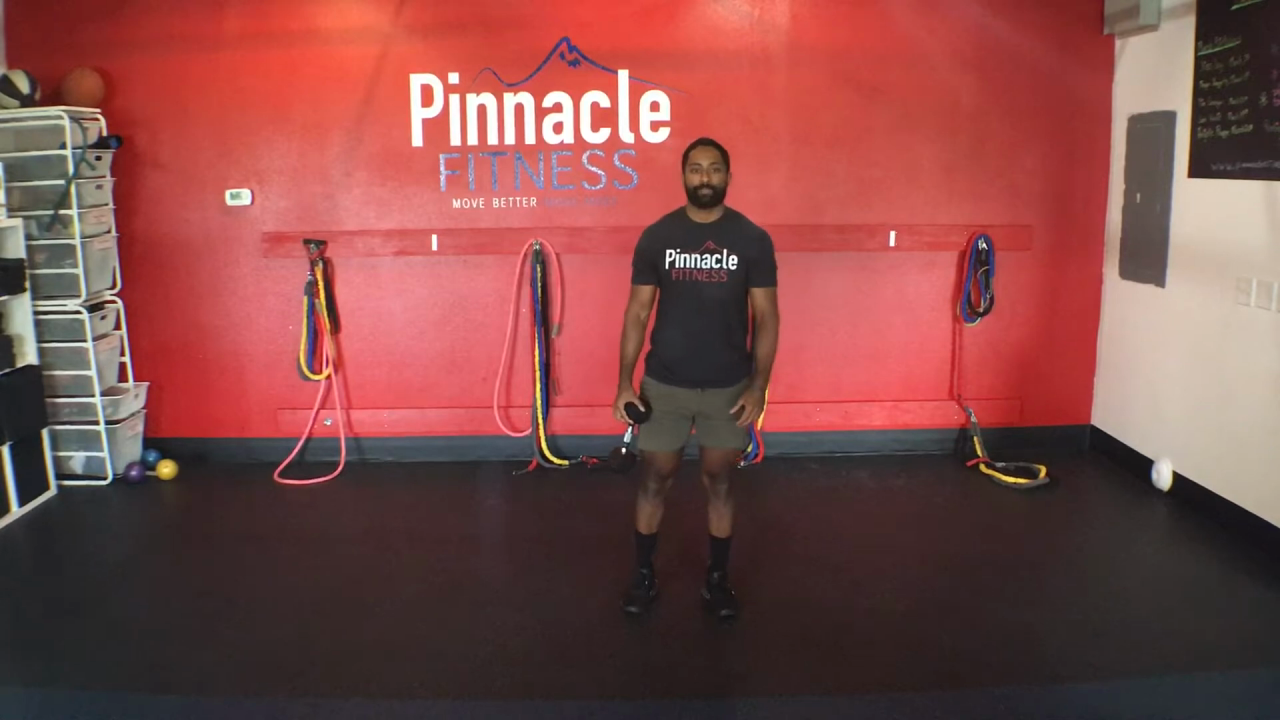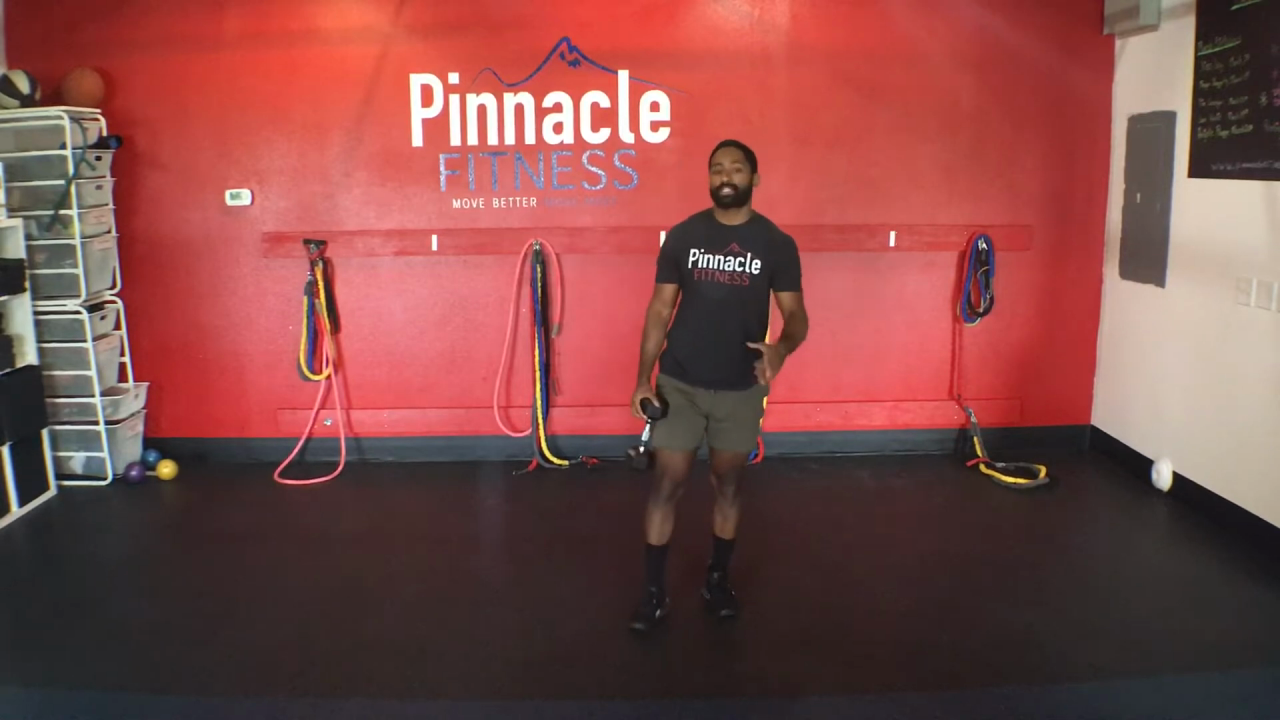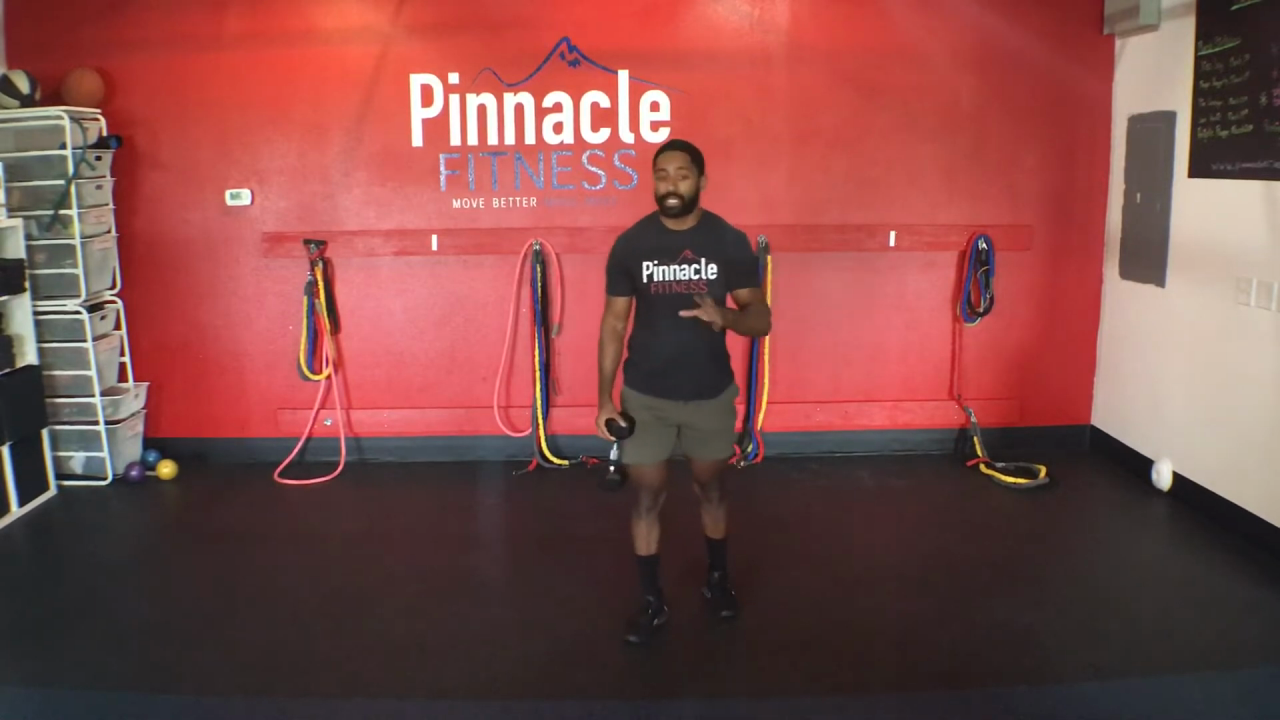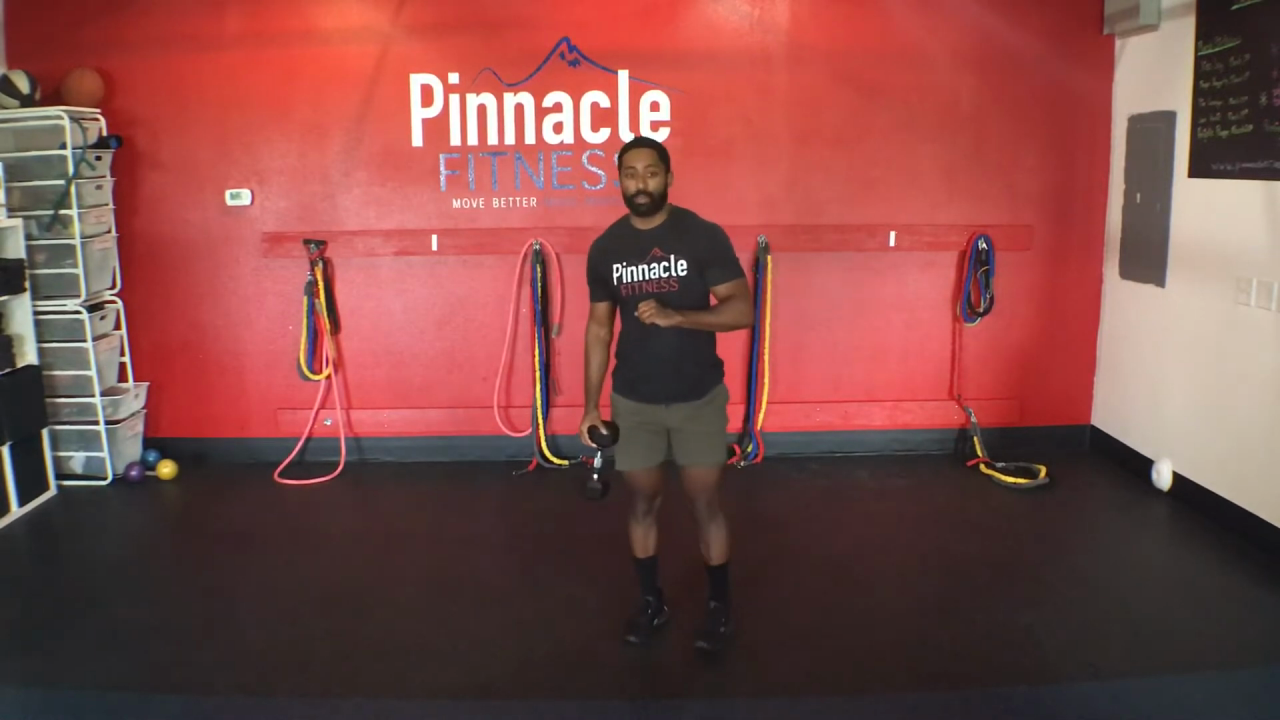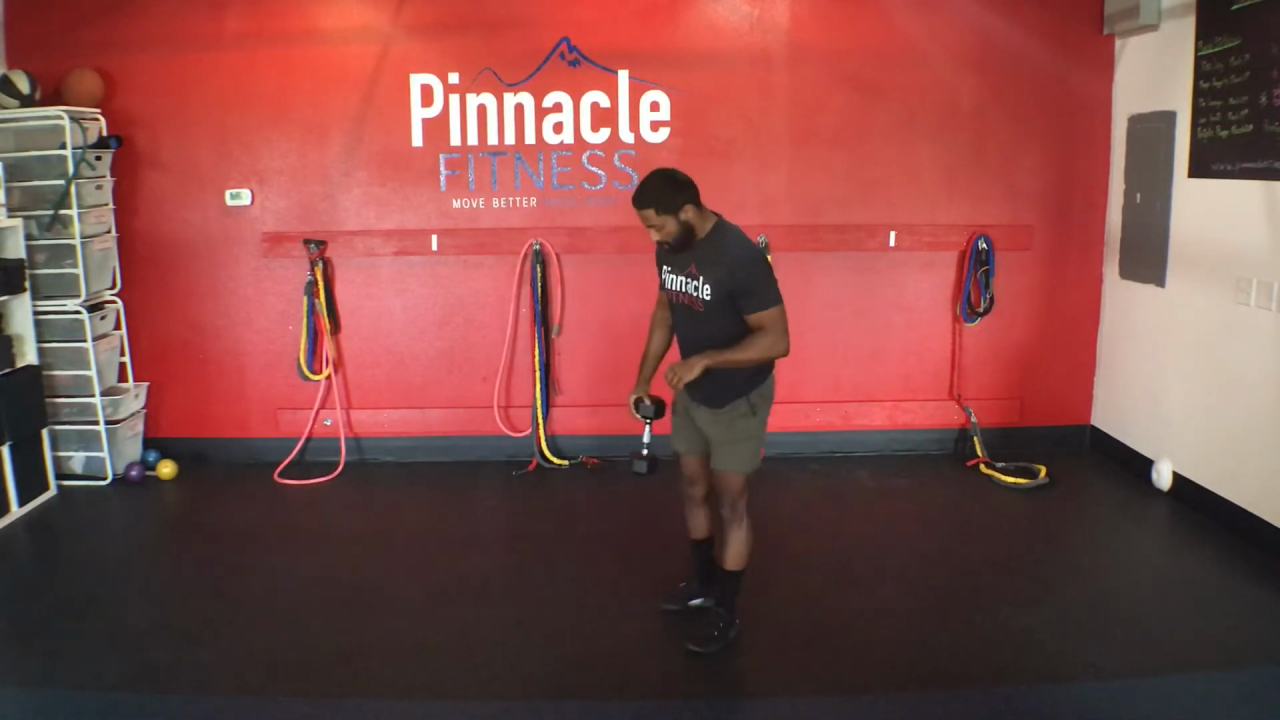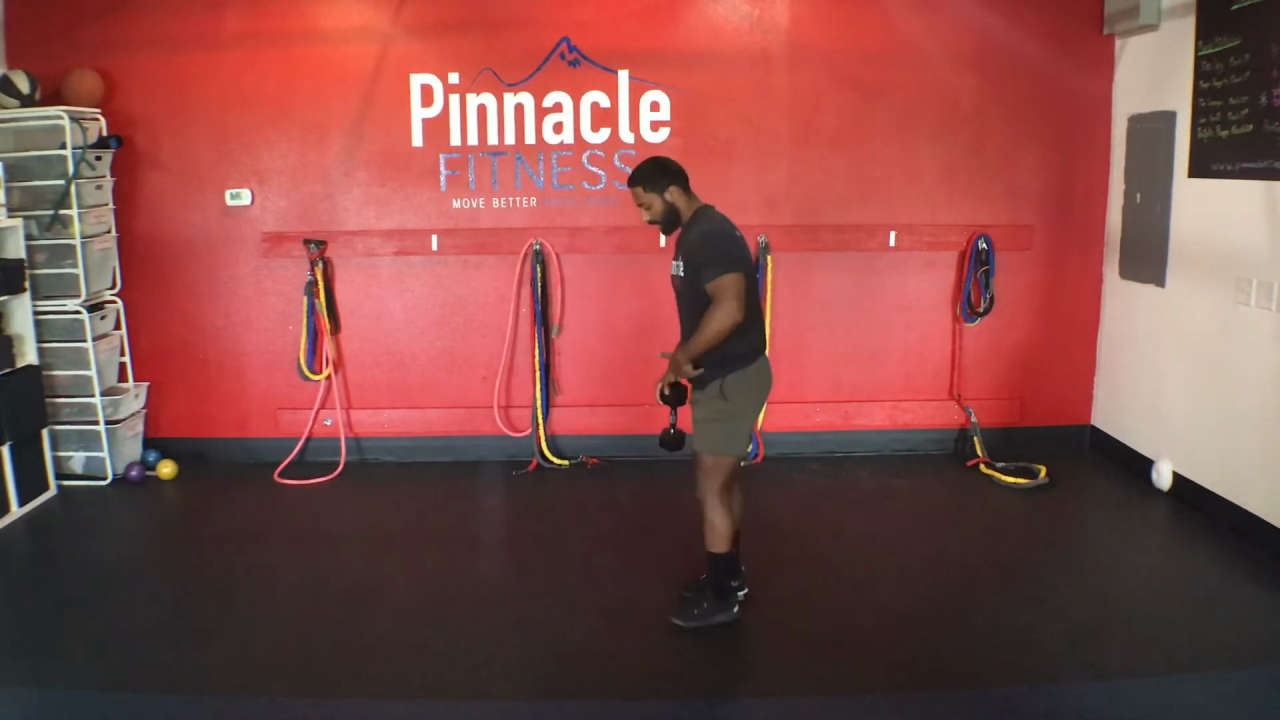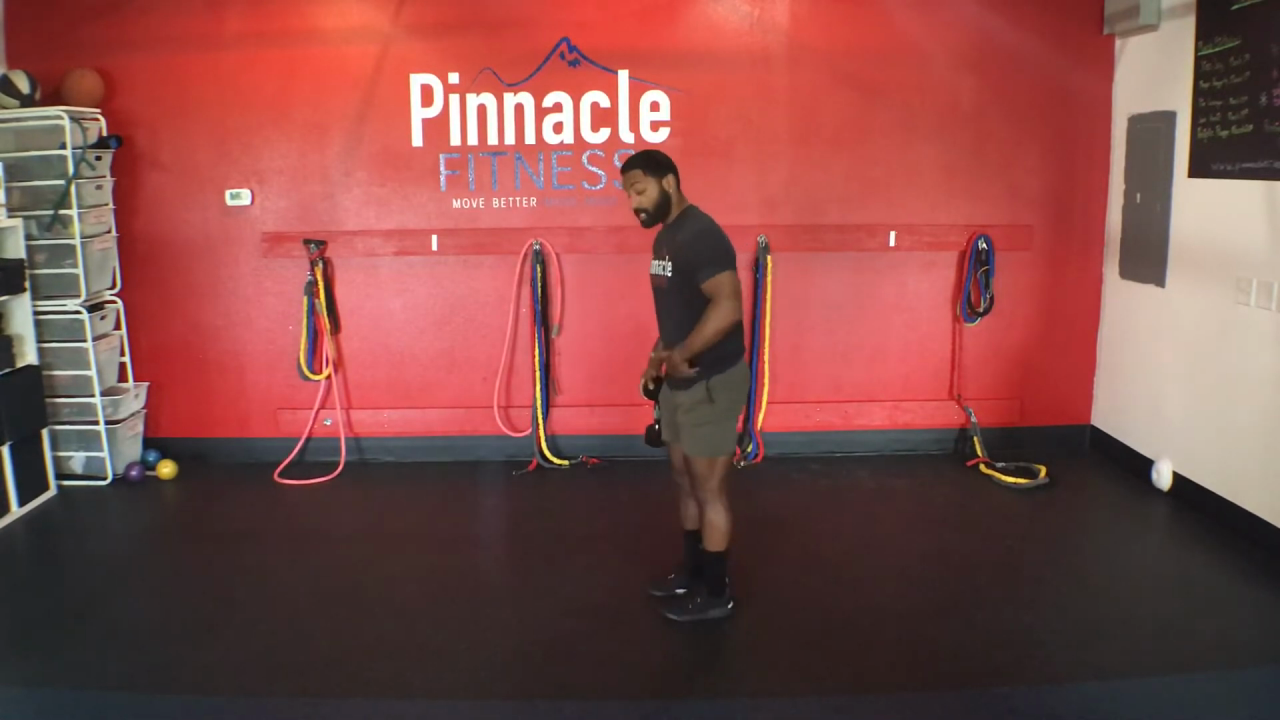
dt=0.7s
person 1, frame 1
left shoulder: (752, 239)
right shoulder: (656, 236)
left elbow: (766, 316)
right elbow: (637, 312)
left wrist: (758, 386)
right wrist: (624, 383)
left hip: (727, 387)
right hip: (664, 384)
left knee: (719, 483)
right knee: (655, 481)
left ankle: (717, 578)
right ankle: (644, 574)
person 1, frame 2
left shoulder: (777, 244)
right shoulder: (682, 236)
left elbow: (796, 316)
right elbow: (660, 309)
left wrist: (780, 348)
right wrist: (644, 378)
left hip: (740, 389)
right hip: (680, 383)
left knee: (727, 485)
right knee: (667, 485)
left ankle: (717, 578)
right ankle: (655, 592)
person 1, frame 3
left shoulder: (730, 242)
right shoulder: (630, 244)
left elbow: (760, 317)
right elbow: (614, 322)
left wrist: (724, 316)
right wrist: (605, 397)
left hip: (711, 394)
right hip: (645, 395)
left knee: (710, 489)
right knee: (648, 497)
left ankle: (717, 576)
right ankle: (652, 600)
person 1, frame 4
left shoulder: (704, 237)
right shoulder: (605, 248)
left elbow: (742, 310)
right elbow: (599, 327)
left wrist: (674, 315)
right wrist: (591, 405)
left hip: (698, 397)
right hip: (633, 400)
left knee: (705, 502)
right knee: (643, 501)
left ankle: (720, 603)
right ankle: (651, 602)
person 1, frame 5
left shoulder: (741, 258)
right shoulder: (670, 248)
left elbow: (776, 340)
left wrist: (705, 360)
right wrist: (644, 378)
left hip: (738, 400)
right hip: (691, 394)
left knee: (730, 504)
right knee: (693, 489)
left ankle: (725, 612)
right ankle: (703, 581)
person 1, frame 6
left shoulder: (710, 236)
right shoulder: (692, 233)
left elbow: (730, 308)
left wrist: (686, 356)
right wrist: (678, 366)
left hip: (733, 380)
right hip: (716, 377)
left knee: (710, 489)
right knee: (721, 482)
left ankle: (721, 596)
right ankle: (729, 574)
person 1, frame 7
left shoulder: (700, 236)
right shoulder: (666, 236)
left elbow: (727, 307)
left wrist: (682, 355)
right wrist: (660, 358)
left hip: (712, 382)
right hip: (681, 380)
left knee: (708, 488)
right knee: (684, 479)
left ankle: (716, 593)
right ankle: (693, 571)
